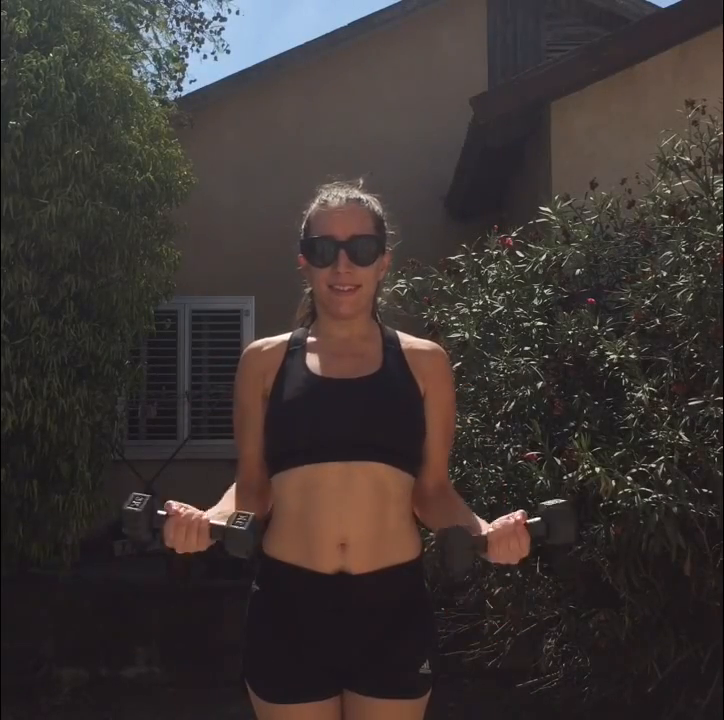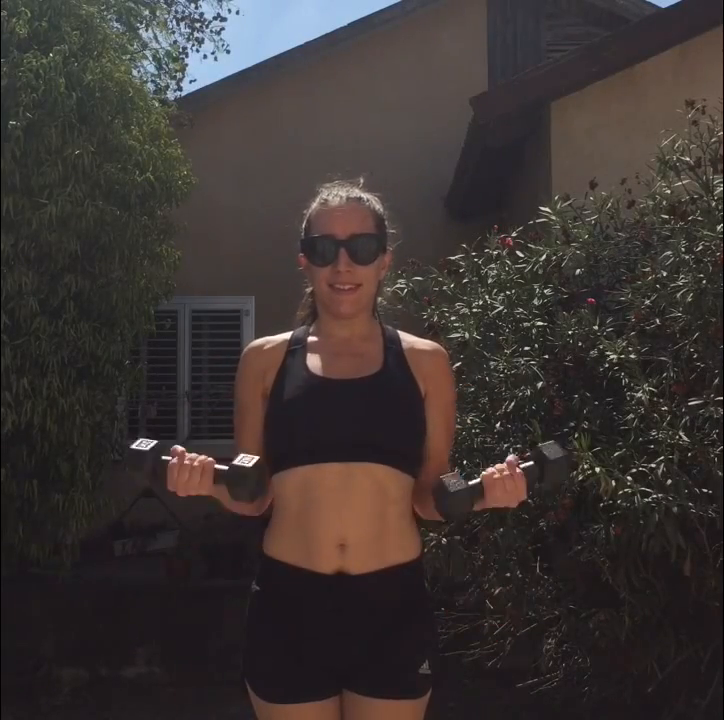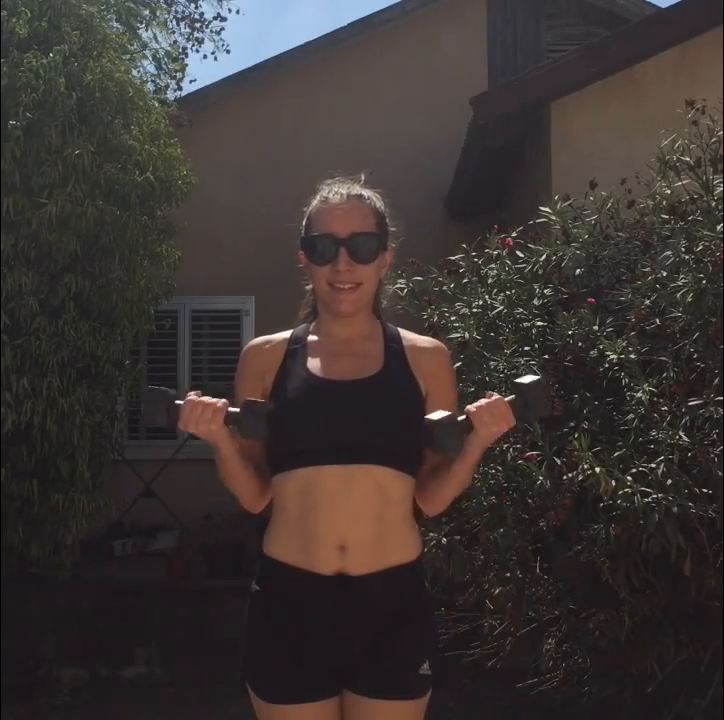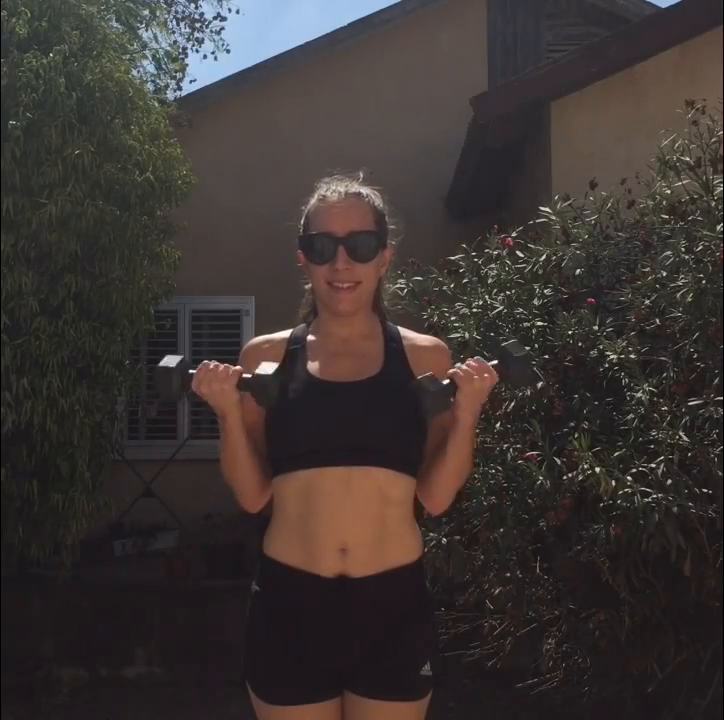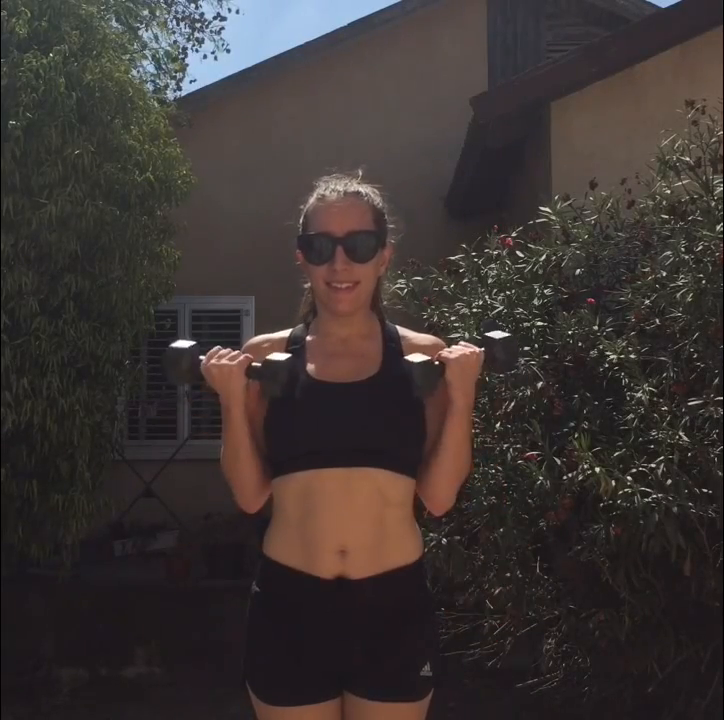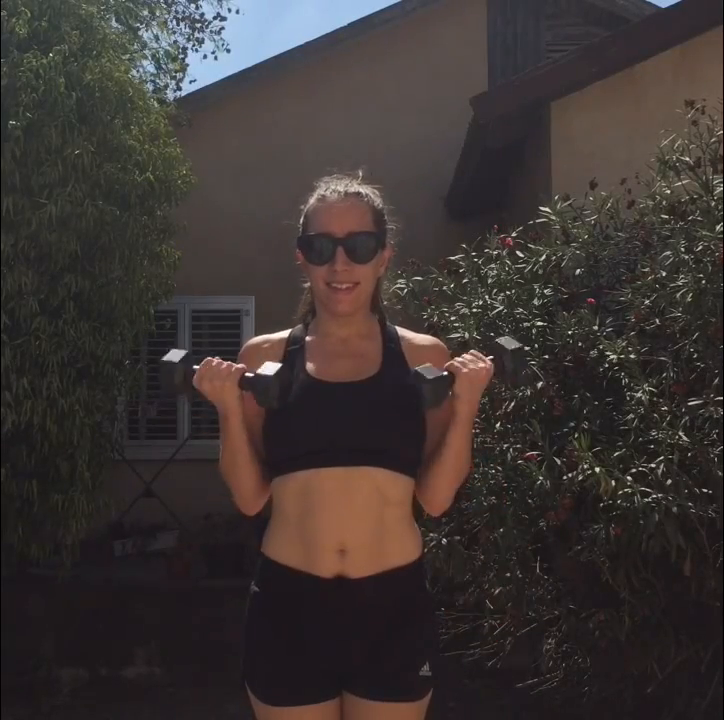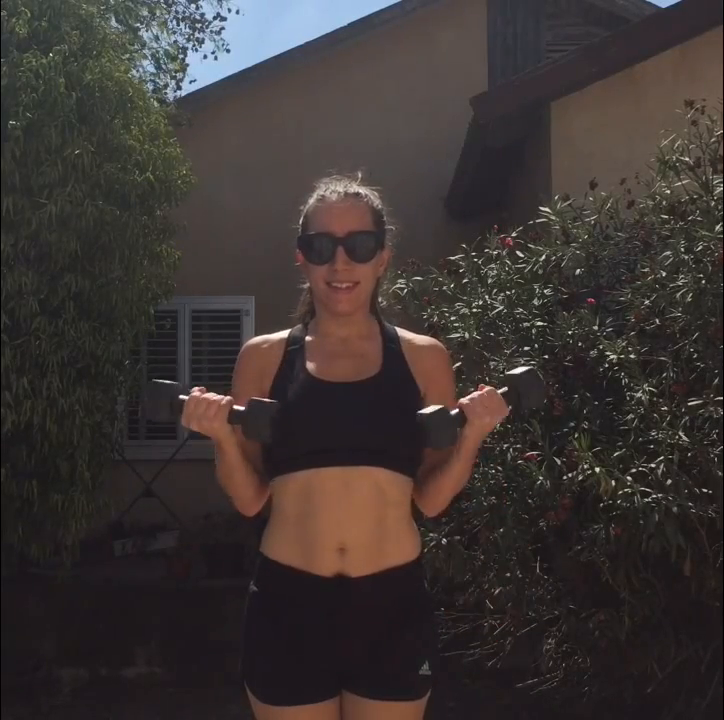
dt=0.1s
person 1, frame 1
left shoulder: (424, 362)
right shoulder: (265, 361)
left elbow: (432, 493)
right elbow: (251, 488)
left wrist: (483, 530)
right wrist: (214, 519)
left hip: (394, 605)
right hip: (290, 603)
person 1, frame 2
left shoulder: (424, 361)
right shoulder: (266, 359)
left elbow: (432, 492)
left wrist: (480, 492)
right wrist: (211, 482)
left hip: (393, 605)
right hip: (289, 603)
person 1, frame 3
left shoulder: (425, 359)
right shoulder: (265, 358)
left elbow: (432, 497)
right elbow: (254, 495)
left wrist: (476, 442)
right wrist: (221, 437)
left hip: (394, 604)
right hip: (290, 603)
person 1, frame 4
left shoulder: (425, 357)
right shoulder: (266, 356)
left elbow: (435, 495)
right elbow: (253, 493)
left wrist: (465, 413)
right wrist: (226, 410)
left hip: (395, 605)
right hip: (290, 604)
person 1, frame 5
left shoulder: (425, 356)
right shoulder: (265, 356)
left elbow: (439, 496)
right elbow: (251, 494)
left wrist: (461, 398)
right wrist: (232, 402)
left hip: (395, 607)
right hip: (290, 606)
person 1, frame 6
left shoulder: (424, 358)
right shoulder: (264, 358)
left elbow: (435, 497)
right elbow: (250, 497)
left wrist: (465, 406)
right wrist: (229, 408)
left hip: (394, 607)
right hip: (289, 606)
person 1, frame 7
left shoulder: (423, 358)
right shoulder: (263, 358)
left elbow: (431, 496)
right elbow: (250, 496)
left wrist: (472, 439)
right wrist: (220, 438)
left hip: (393, 606)
right hip: (289, 606)
